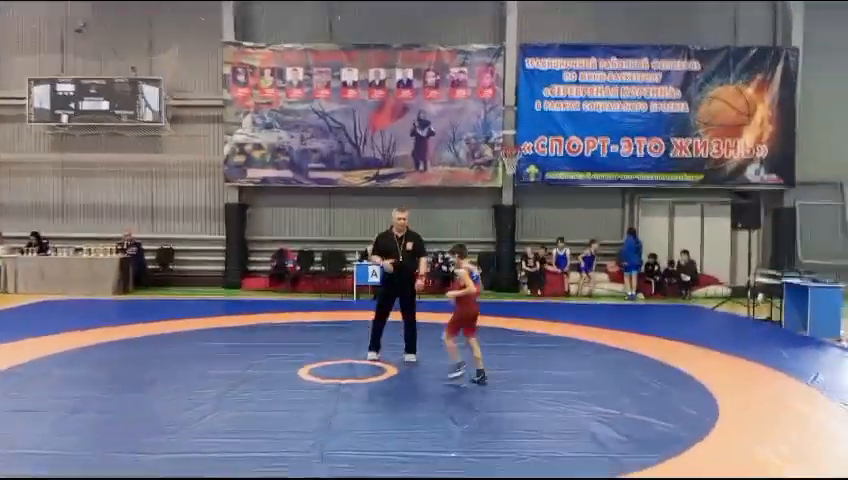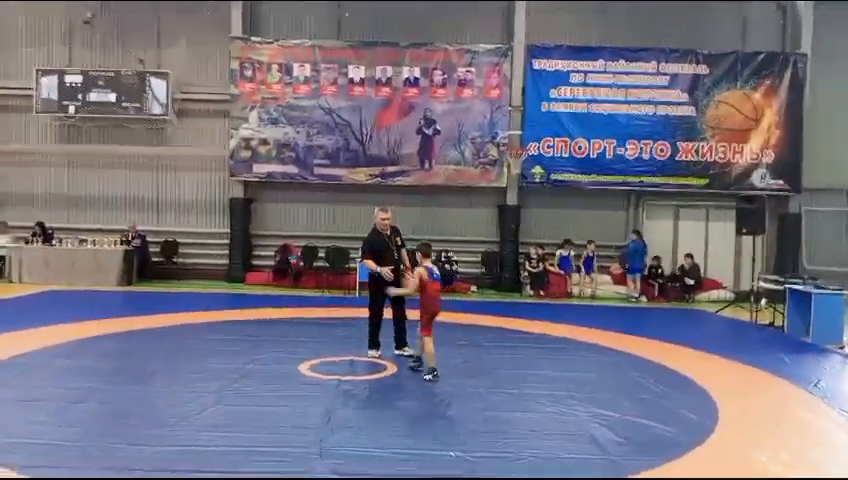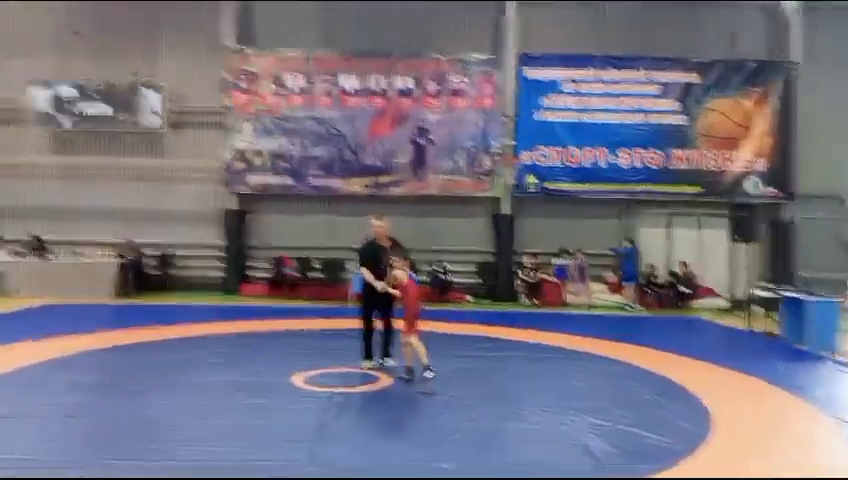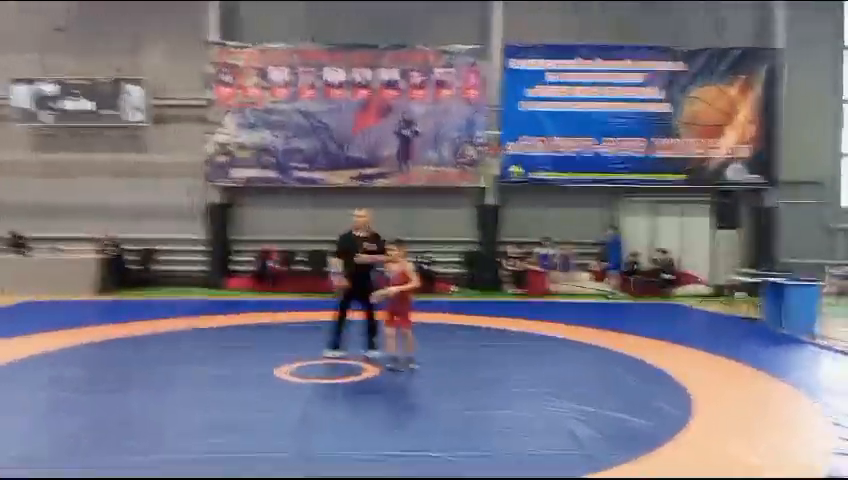
dt=0.5s
person 1, frame 1
left shoulder: (415, 238)
right shoulder: (383, 237)
left elbow: (422, 258)
right elbow: (374, 255)
left wrist: (420, 276)
right wrist: (382, 263)
left hip: (408, 283)
right hip: (388, 283)
left knee: (409, 318)
right knee: (380, 316)
left ankle: (410, 351)
right ankle: (374, 349)
person 1, frame 2
left shoulder: (395, 231)
right shoulder: (371, 238)
left elbow: (402, 249)
right elbow: (366, 260)
left wrist: (407, 267)
right wrist: (379, 270)
left hip: (395, 279)
right hip: (378, 281)
left knee: (400, 312)
right knee: (376, 314)
left ankle: (401, 345)
right ankle: (373, 347)
person 1, frame 3
left shoulder: (395, 245)
right shoulder: (367, 247)
right elbow: (363, 268)
right wrist: (375, 283)
left hip: (387, 290)
right hip: (370, 290)
left knee: (387, 323)
right knee: (368, 324)
left ankle: (385, 356)
right ankle: (368, 358)
person 1, frame 4
left shoulder: (375, 238)
right shoulder: (345, 238)
left elbow: (383, 257)
right elbow: (337, 259)
left wrist: (370, 258)
right wrist: (336, 275)
left hip: (365, 281)
right hip: (347, 281)
left knee: (369, 314)
right knee: (341, 314)
left ankle: (371, 347)
right ankle: (334, 347)
person 2, frame 1
left shoulder: (461, 271)
right shoulder: (473, 269)
left elbow: (472, 289)
right elbow: (478, 289)
left wrist: (454, 293)
left hip: (463, 310)
right hip: (474, 309)
left knee: (447, 336)
right knee: (472, 341)
left ankle: (459, 364)
right ankle: (480, 373)
person 2, frame 2
left shoulder: (419, 270)
right shoulder: (435, 268)
left elbow: (411, 290)
left wrist: (395, 291)
right wrist: (412, 280)
left hip: (427, 307)
right hip: (436, 305)
left knee: (426, 337)
right knee: (421, 331)
left ankle: (433, 371)
right ankle: (419, 359)
person 2, frame 3
left shoulder: (397, 273)
right shoulder: (409, 274)
left elbow: (389, 286)
right wrist: (387, 288)
left hip: (411, 309)
right hip: (413, 308)
left knee: (412, 338)
right knee: (406, 340)
left ankle: (427, 367)
right ankle: (409, 370)
person 2, frame 4
left shoulder: (406, 266)
right shoulder: (388, 266)
left elbow: (416, 283)
left wrist: (398, 289)
right wrist: (382, 293)
left hip: (403, 302)
right hip: (391, 303)
left knee: (406, 331)
right knee: (389, 331)
left ankle: (409, 359)
right ankle: (394, 359)
